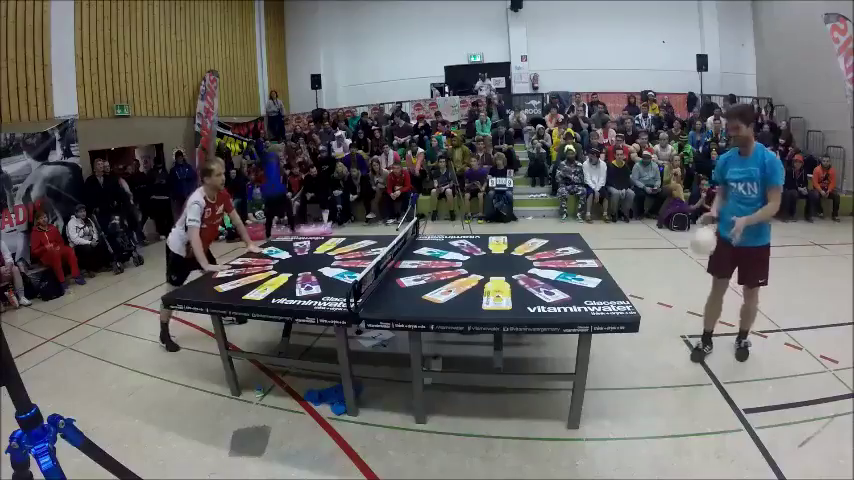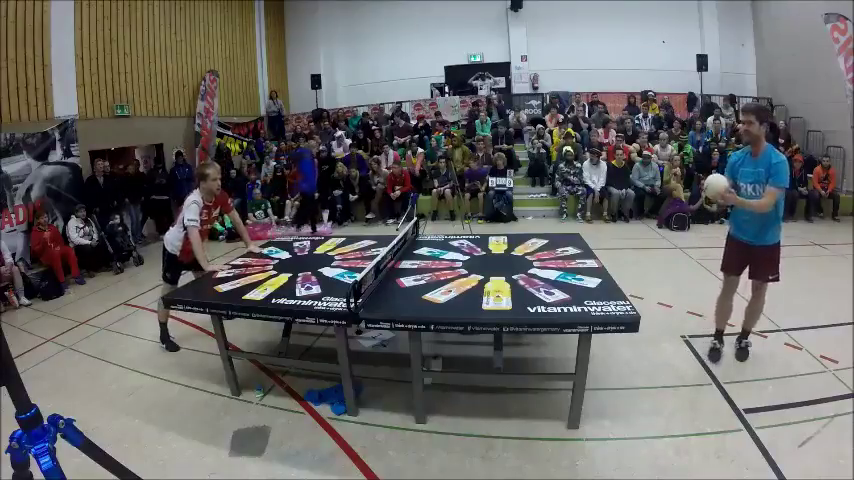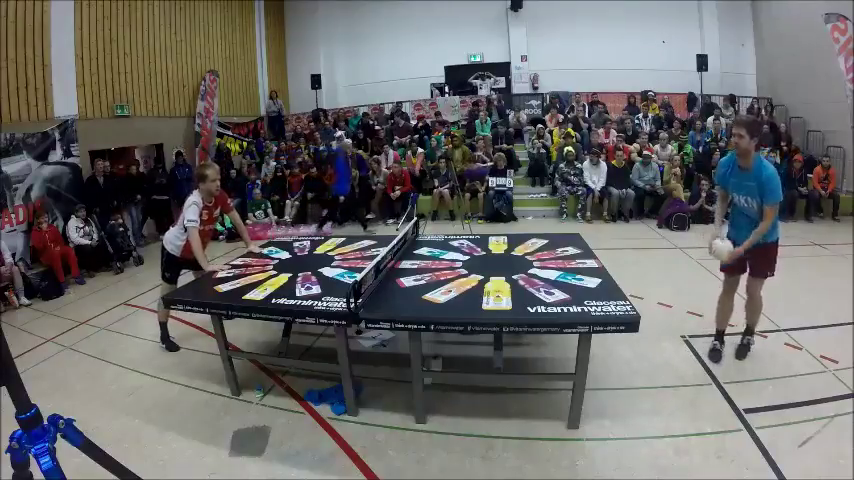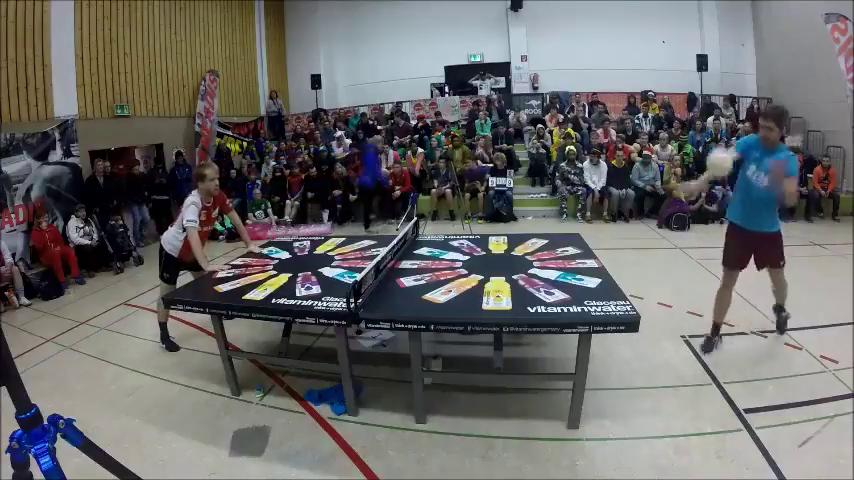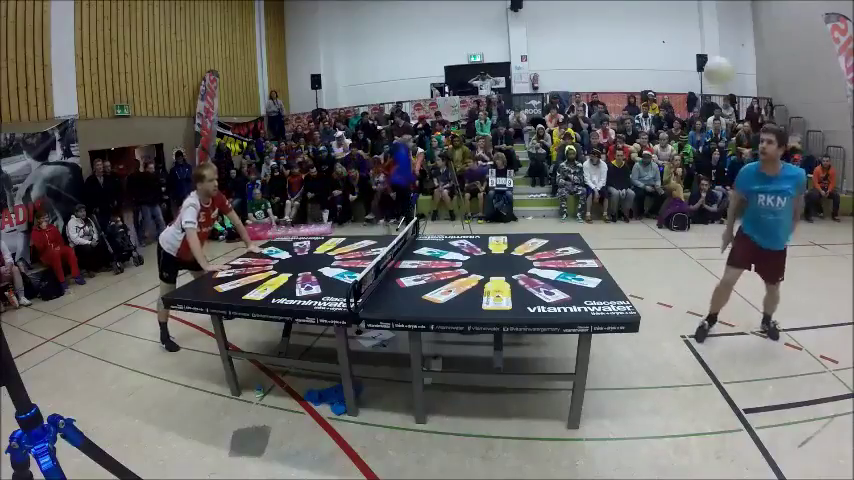
dt=0.4s
person 1, frame 1
left shoulder: (769, 161)
right shoulder: (725, 159)
left elbow: (774, 206)
left wrist: (745, 221)
right wrist: (713, 212)
left hip: (756, 242)
right hip: (724, 237)
left knee: (750, 294)
right knee: (717, 289)
left ankle: (742, 338)
right ankle: (706, 339)
person 1, frame 2
left shoulder: (777, 162)
right shoulder: (736, 158)
left elbow: (767, 204)
right elbow: (729, 191)
left wrist: (737, 201)
right wrist: (721, 196)
left hip: (766, 240)
right hip: (737, 235)
left knee: (758, 291)
right knee: (728, 288)
left ankle: (743, 338)
right ankle: (718, 338)
person 1, frame 3
left shoulder: (768, 175)
right shoulder: (725, 165)
left elbow: (768, 220)
left wrist: (744, 249)
right wrist: (717, 229)
left hip: (764, 240)
right hip: (735, 236)
left knee: (753, 289)
right knee: (729, 287)
left ankle: (748, 334)
right ankle: (719, 338)
person 1, frame 4
left shoulder: (787, 159)
right shoulder: (750, 142)
left elbow: (790, 199)
left wrist: (778, 179)
right wrist: (700, 182)
left hip: (768, 229)
right hip: (739, 224)
left knee: (777, 275)
right knee: (729, 280)
left ankle: (780, 308)
right ankle: (715, 331)
person 1, frame 5
left shoulder: (796, 175)
right shoulder: (748, 172)
left elbow: (798, 201)
right elbow: (735, 201)
left wrist: (791, 226)
right wrist: (727, 230)
left hip: (776, 243)
right hip: (748, 234)
left knee: (772, 289)
right knee: (727, 281)
left ankle: (767, 320)
right ankle: (710, 320)
person 2, frame 1
left shoulder: (222, 194)
right shoulder: (197, 202)
left elbow: (235, 218)
right elbow: (193, 235)
left wrist: (249, 244)
right wrist: (205, 266)
left hip: (201, 247)
right hip: (180, 248)
right knee: (173, 292)
right ankle: (164, 334)
person 2, frame 2
left shoulder: (220, 196)
right shoulder: (194, 203)
left elbow: (235, 219)
right elbow: (194, 234)
left wrist: (249, 244)
right wrist: (206, 265)
left hip: (194, 248)
right hip: (174, 248)
right knee: (169, 291)
right ankle: (164, 335)
person 2, frame 3
left shoulder: (220, 196)
right shoulder: (194, 203)
left elbow: (235, 219)
right elbow: (193, 235)
left wrist: (249, 244)
right wrist: (206, 265)
left hip: (194, 250)
right hip: (175, 249)
right knee: (169, 291)
right ankle: (164, 335)
person 2, frame 4
left shoulder: (218, 197)
right shoulder: (192, 203)
left elbow: (235, 219)
right elbow: (193, 236)
left wrist: (249, 244)
right wrist: (206, 265)
left hip: (192, 251)
right hip: (173, 249)
right knee: (168, 293)
right ankle: (164, 335)
person 2, frame 5
left shoulder: (217, 197)
right shoulder: (191, 205)
left elbow: (235, 220)
right elbow: (192, 237)
left wrist: (249, 244)
right wrist: (206, 265)
left hip: (190, 250)
right hip: (170, 249)
right knee: (168, 293)
right ankle: (164, 335)
